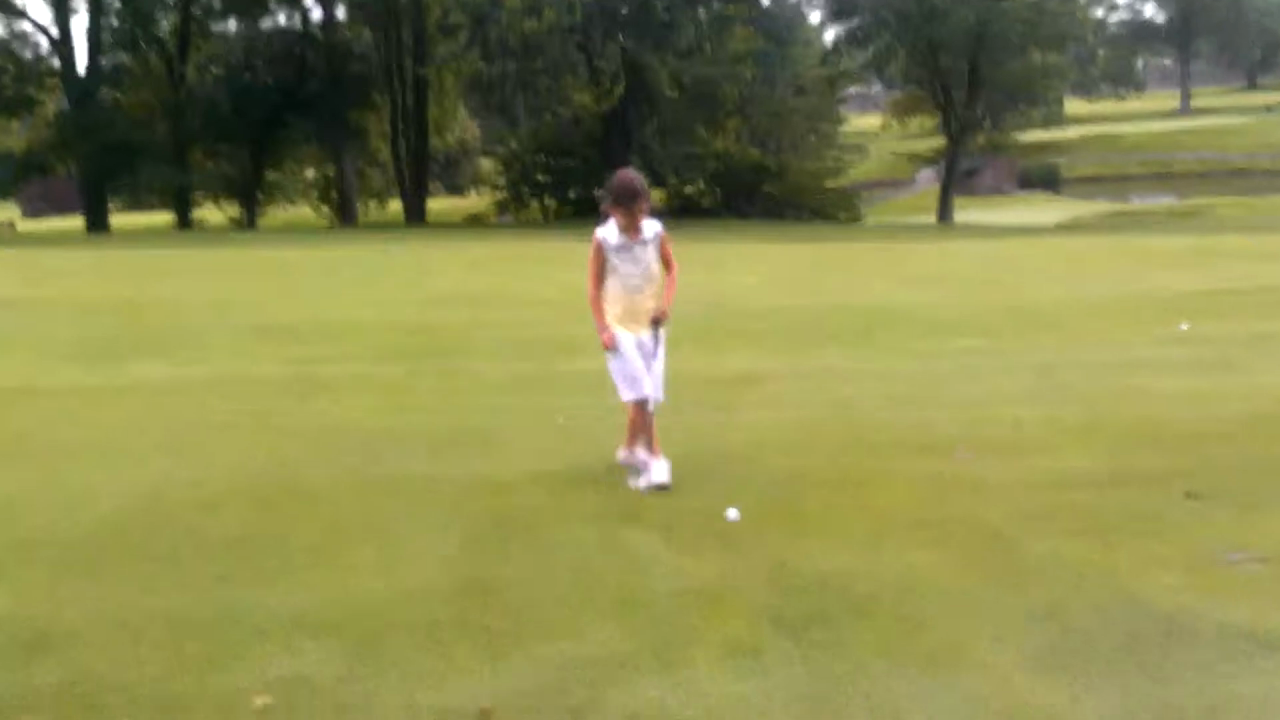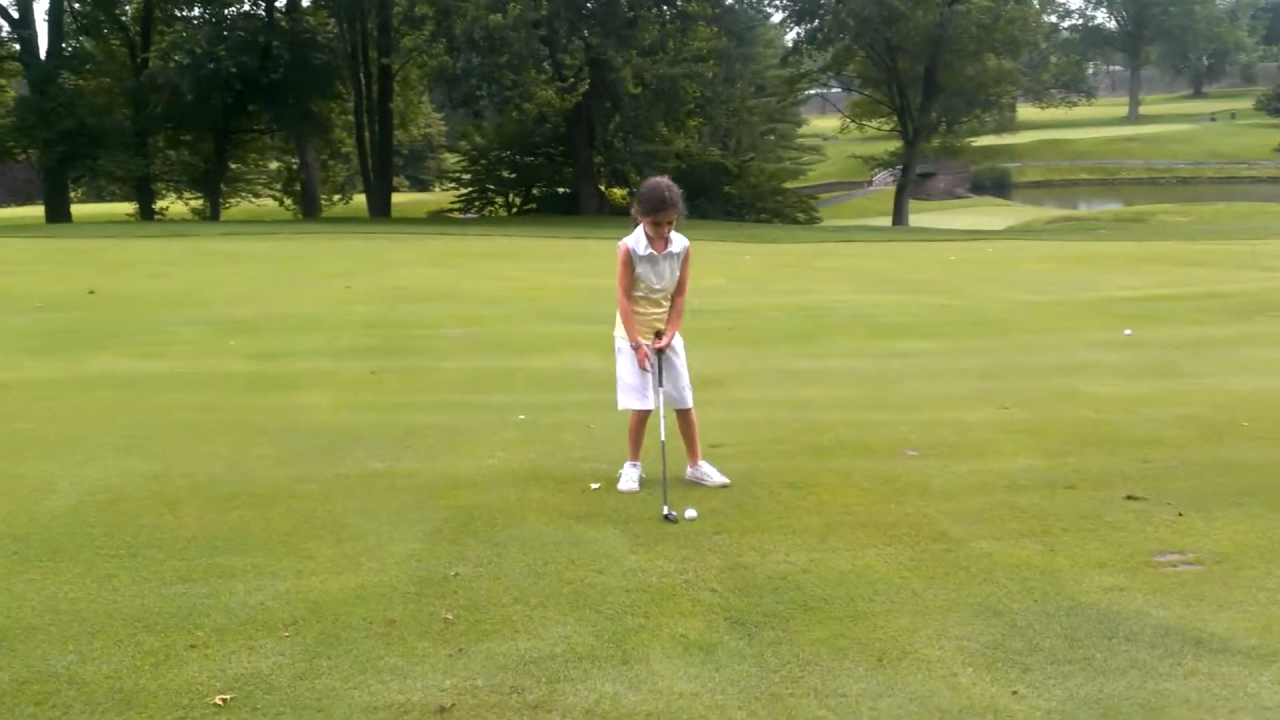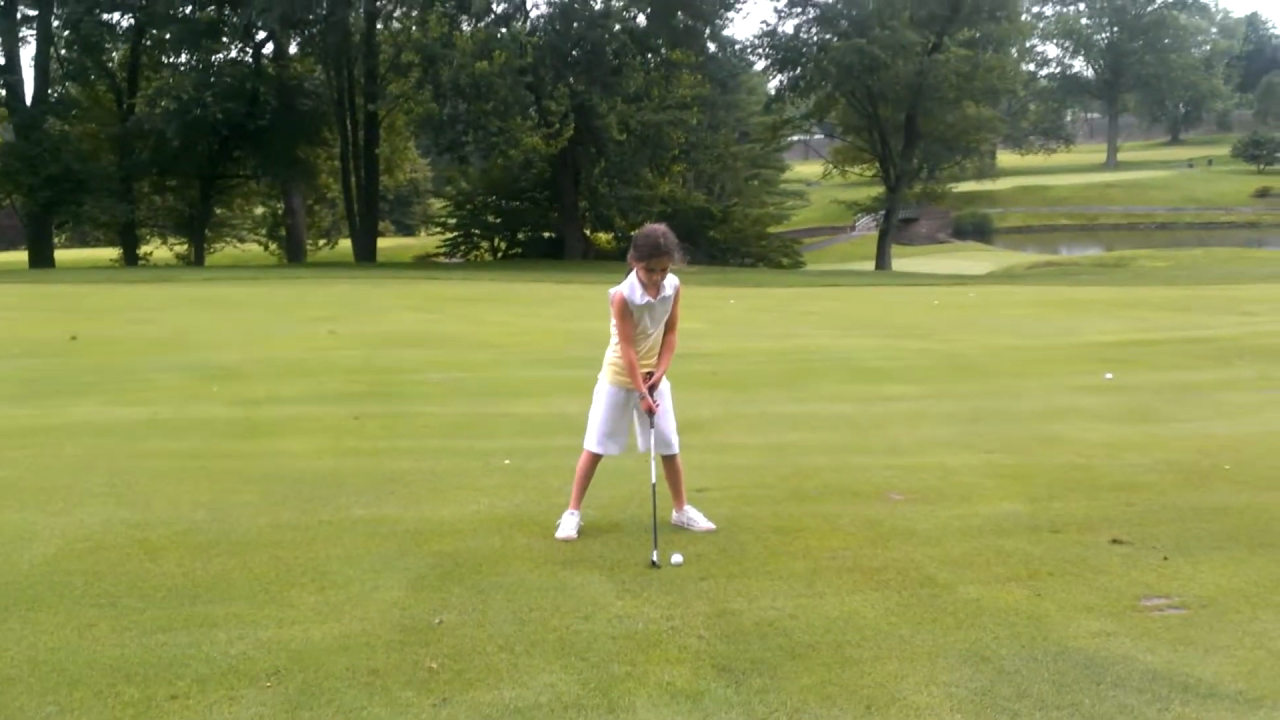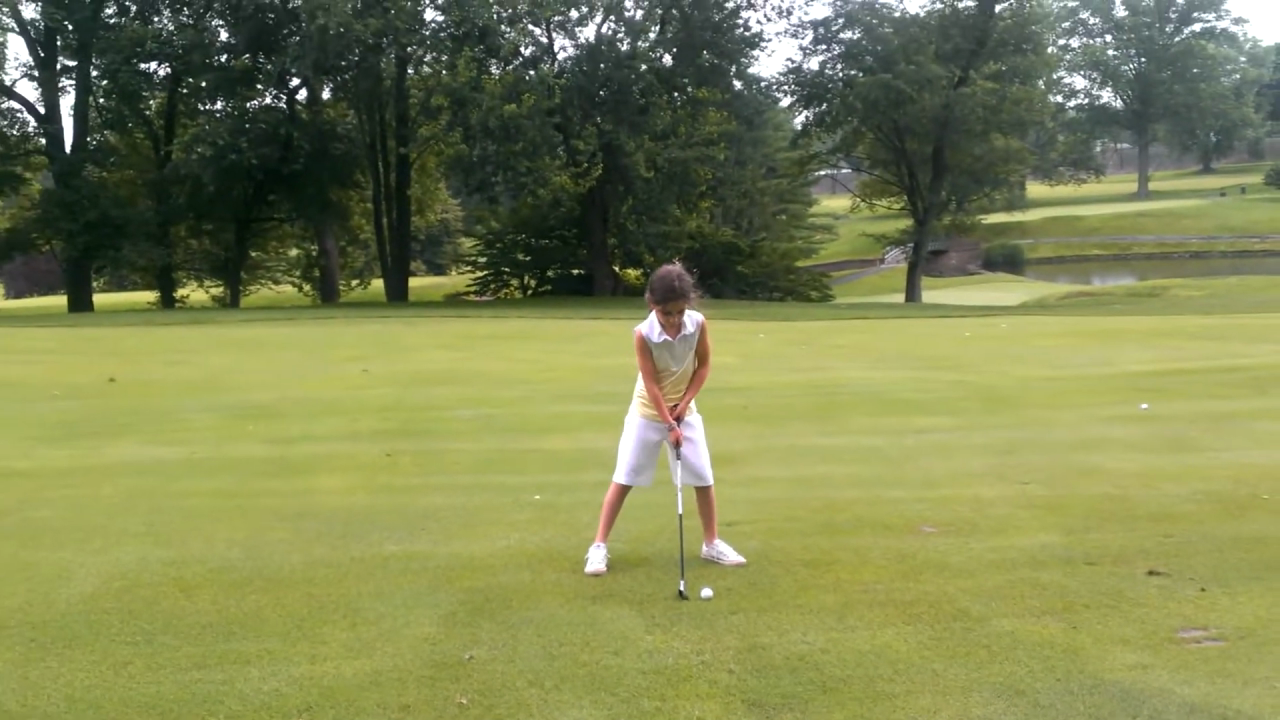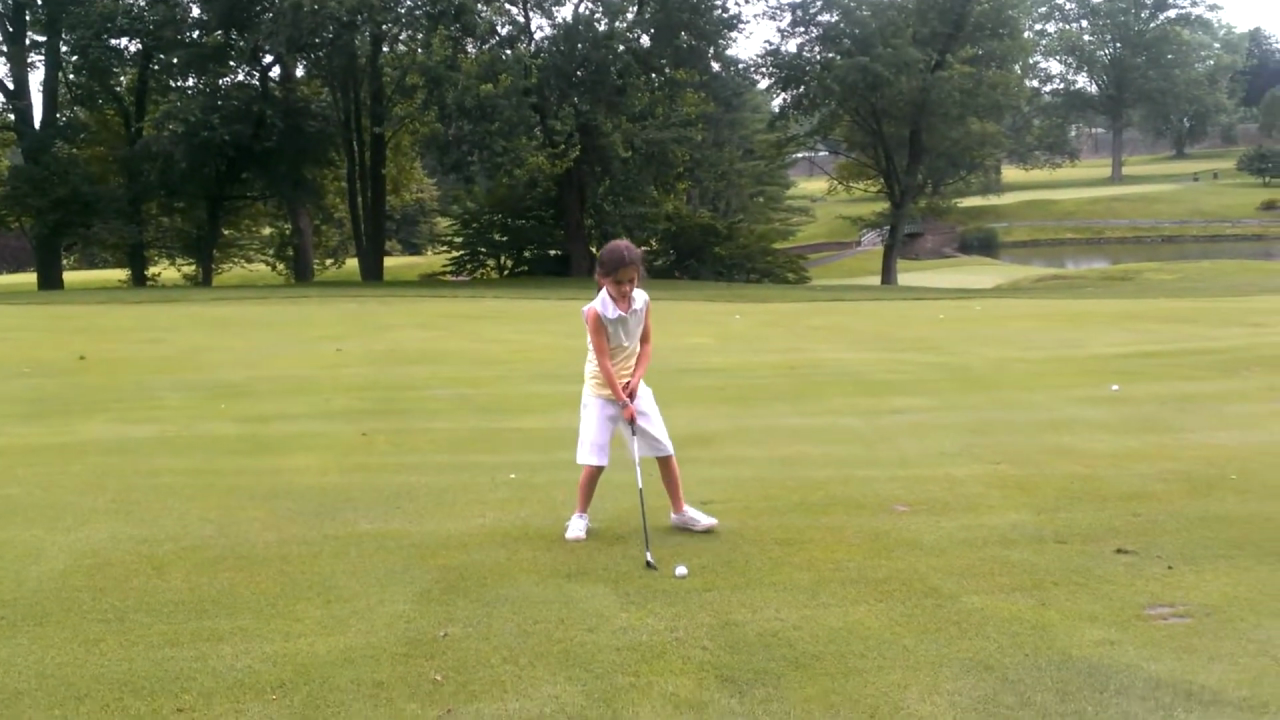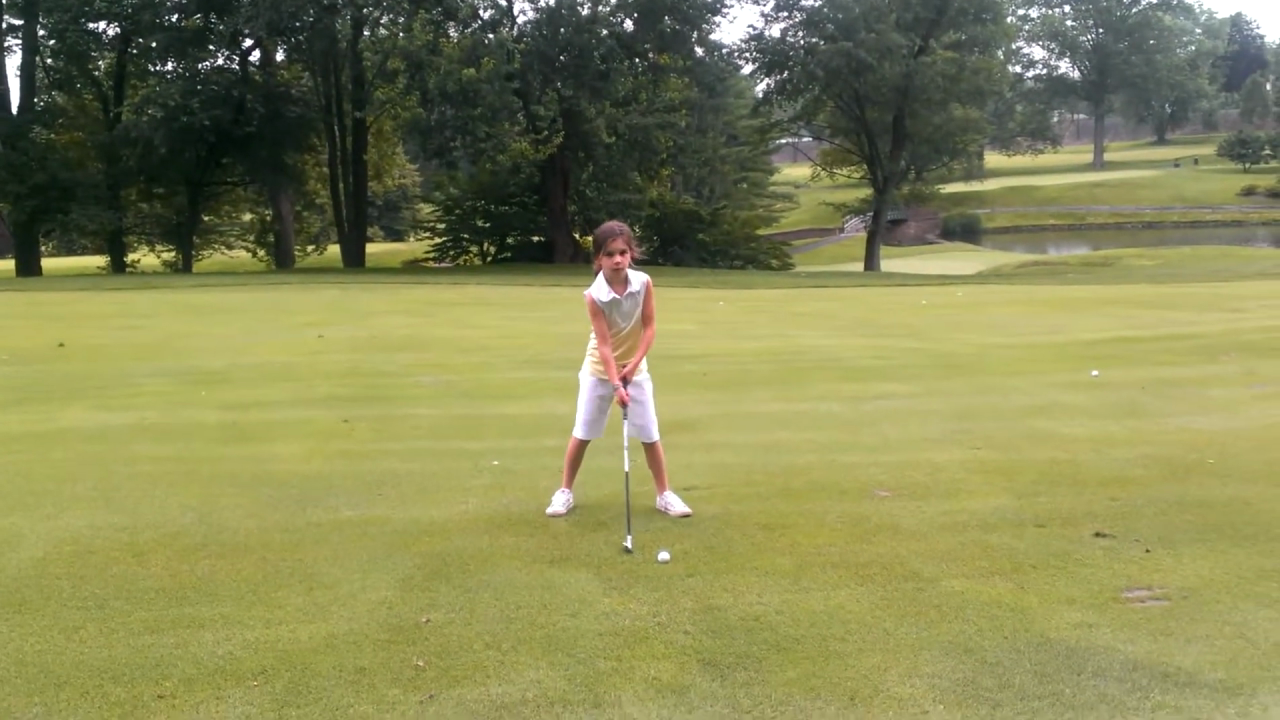
dt=0.5s
person 1, frame 1
left shoulder: (656, 232)
right shoulder: (603, 238)
left elbow: (671, 269)
right elbow: (594, 286)
left wrist: (665, 304)
right wrist: (603, 328)
left hip: (650, 325)
right hip: (620, 328)
left knee: (650, 396)
right knee: (640, 394)
left ankle: (629, 450)
right ankle: (654, 458)
person 1, frame 2
left shoulder: (682, 246)
right shoulder: (628, 248)
left elbow: (680, 295)
right elbow: (624, 298)
left wrist: (668, 334)
right wrist: (636, 344)
left hip: (667, 334)
right hip: (633, 335)
left knee: (683, 401)
right knee: (640, 405)
left ankle: (695, 464)
right ankle: (632, 465)
person 1, frame 3
left shoulder: (673, 288)
right shoulder: (622, 295)
left elbow: (670, 333)
right elbow: (627, 347)
left wrist: (659, 373)
right wrist: (641, 392)
left hip: (654, 377)
right hip: (617, 378)
left knee: (669, 447)
right knee: (595, 446)
left ankle: (681, 510)
right ankle: (572, 512)
person 1, frame 4
left shoulder: (698, 324)
right shoulder: (643, 334)
left elbow: (703, 365)
right elbow: (651, 383)
left wrist: (683, 404)
right wrist: (668, 424)
left hip: (684, 411)
right hip: (646, 413)
left knee: (704, 478)
right knee: (623, 479)
left ankle: (712, 543)
right ankle: (599, 546)
person 1, frame 5
left shoulder: (642, 301)
right shoulder: (595, 312)
left elbow: (646, 343)
right elbow: (603, 361)
left wrist: (636, 379)
right wrist: (621, 402)
left hip: (634, 388)
right hip: (602, 392)
left knee: (664, 449)
right knee: (594, 461)
left ankle: (680, 511)
right ankle: (580, 516)
person 1, frame 6
left shoulder: (643, 283)
right shoulder: (594, 294)
left elbow: (648, 327)
right elbow: (601, 343)
left wrist: (634, 363)
right wrist: (614, 383)
left hip: (634, 370)
right hip: (601, 371)
left knee: (649, 435)
right knee: (581, 433)
left ankle: (664, 494)
right ankle: (565, 491)
